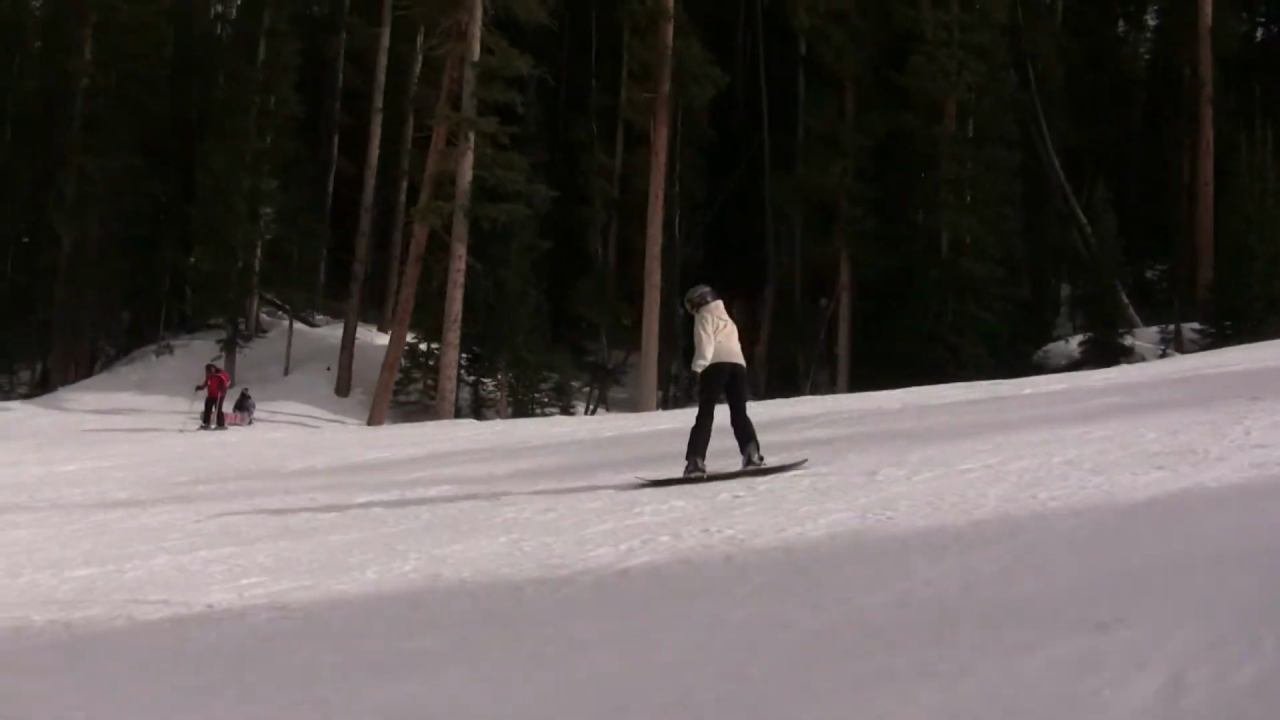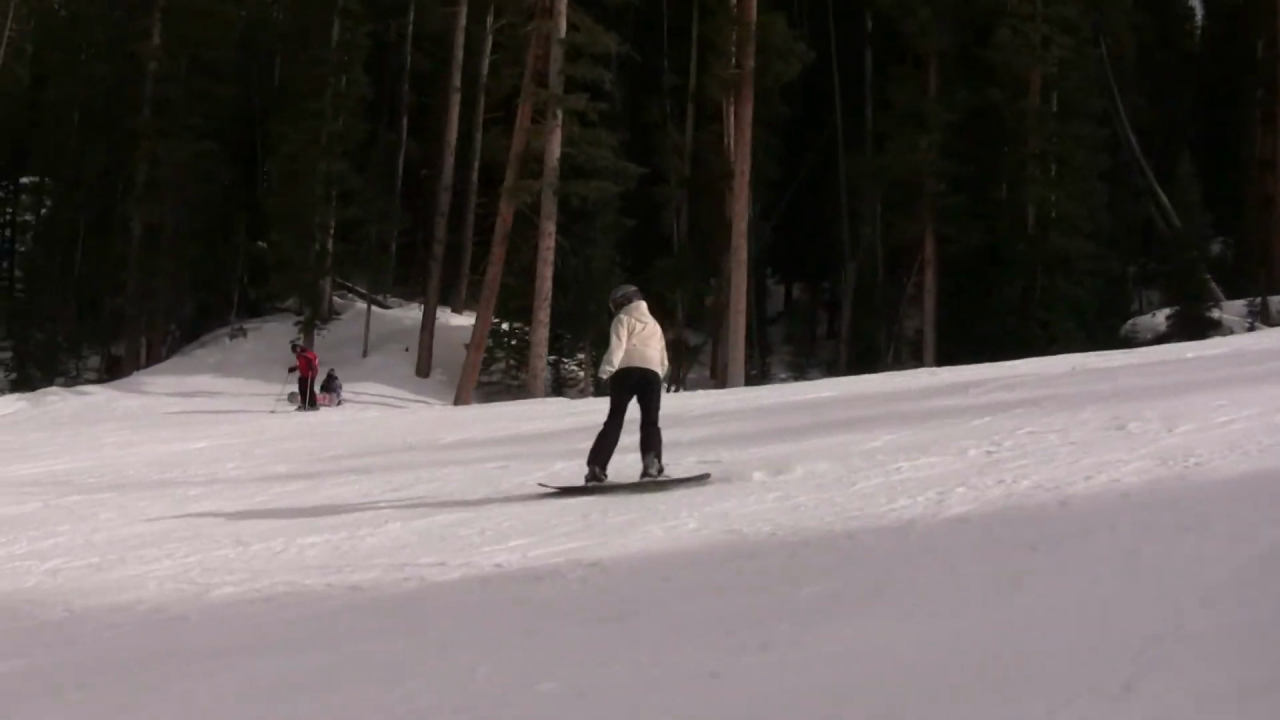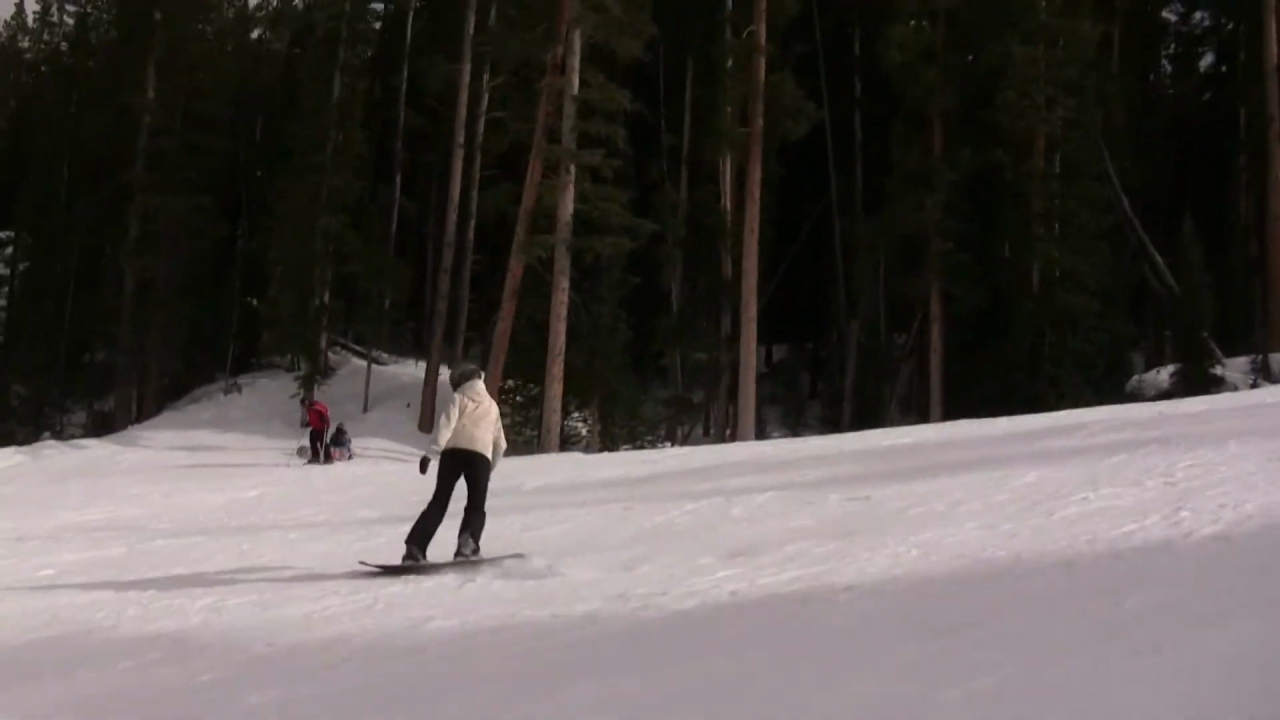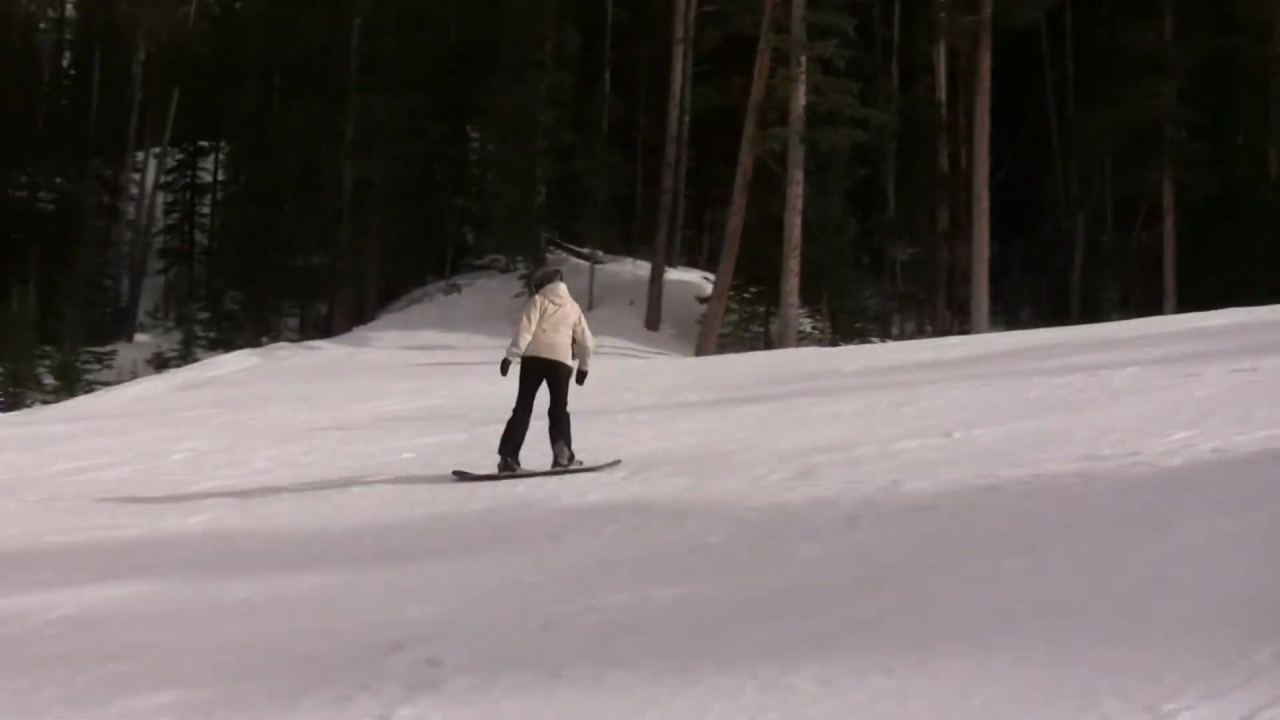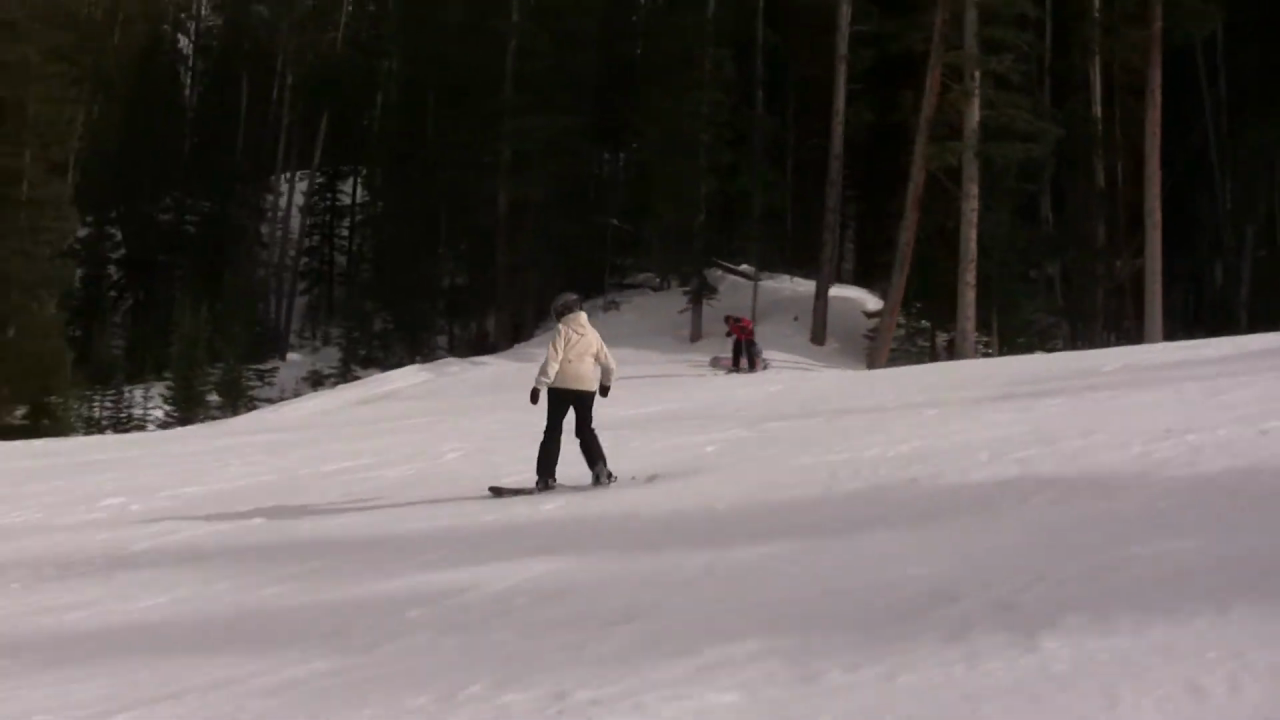
dt=0.4s
person 1, frame 1
left shoulder: (705, 316)
right shoulder: (728, 320)
left elbow: (705, 343)
left wrist: (697, 367)
left hip: (715, 366)
right hip: (738, 366)
left knee: (704, 416)
right knee: (739, 415)
left ankle: (695, 461)
right ankle: (751, 453)
person 1, frame 2
left shoulder: (623, 319)
right shoulder: (655, 324)
left elbow: (616, 348)
right elbow: (664, 362)
left wrist: (603, 373)
right wrist: (655, 385)
left hip: (626, 371)
right hip: (652, 373)
left knee: (613, 422)
right knee: (650, 423)
left ankle: (596, 468)
right ankle: (651, 464)
person 1, frame 3
left shoulder: (459, 398)
right shoulder: (492, 405)
left elbow: (445, 427)
right elbow: (500, 443)
left wrist: (430, 453)
right wrist: (491, 469)
left hip: (454, 451)
right hip: (480, 456)
left knee: (438, 502)
right knee: (476, 507)
left ankle: (414, 548)
right ankle: (467, 544)
person 1, frame 4
left shoulder: (539, 300)
right shoulder: (572, 306)
left elbow: (525, 330)
right elbow: (586, 342)
left wrist: (510, 356)
right wrist: (583, 366)
left hip: (534, 357)
right hip: (560, 361)
left knee: (522, 408)
right knee: (559, 410)
left ankle: (508, 458)
right ankle: (562, 453)
person 1, frame 5
left shoulder: (562, 329)
right shoulder: (592, 333)
left elbow: (552, 360)
right elbow: (609, 364)
left wrist: (539, 384)
right wrist: (606, 382)
left hip: (561, 386)
right hip: (586, 387)
left knee: (553, 432)
right knee: (585, 430)
left ankle: (545, 477)
right ankle: (600, 471)
